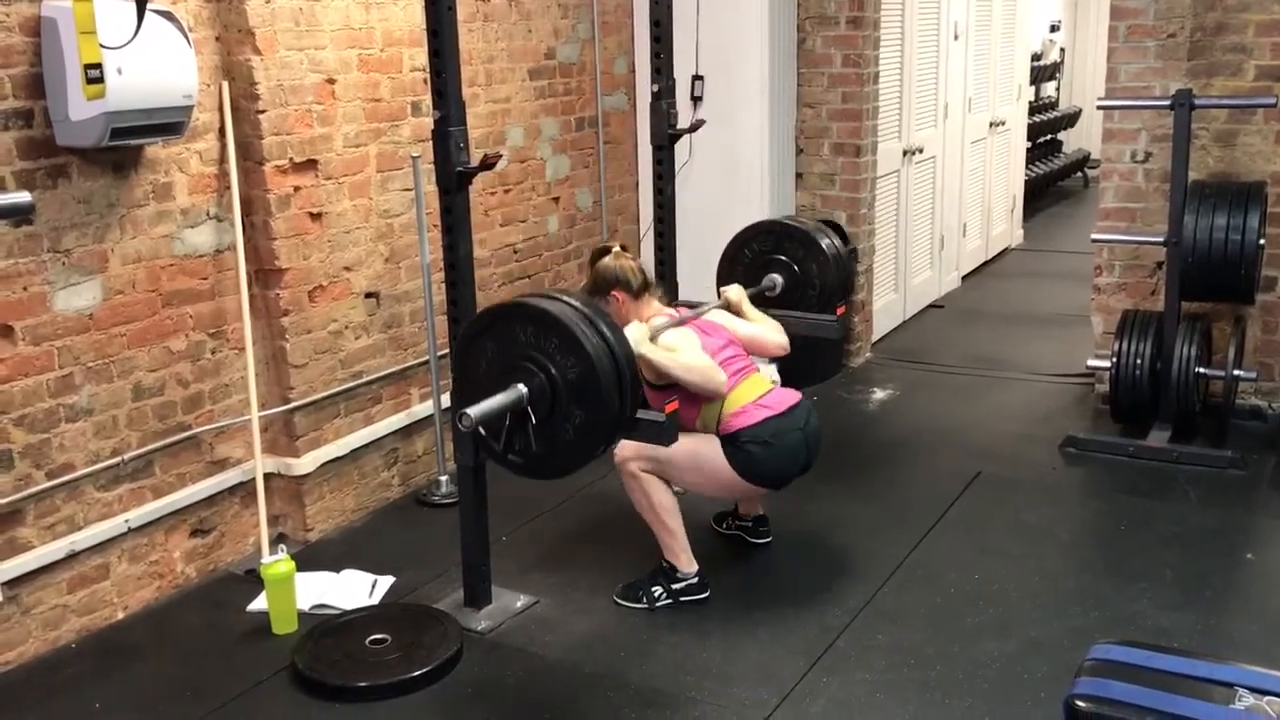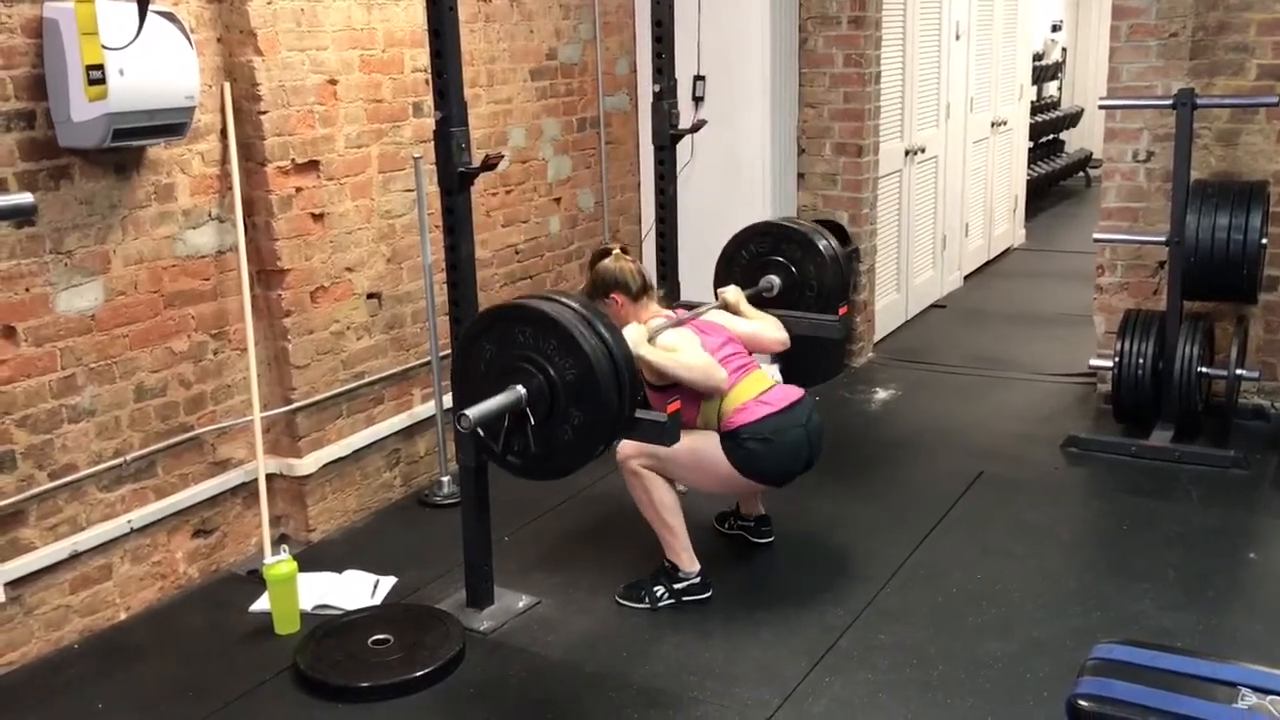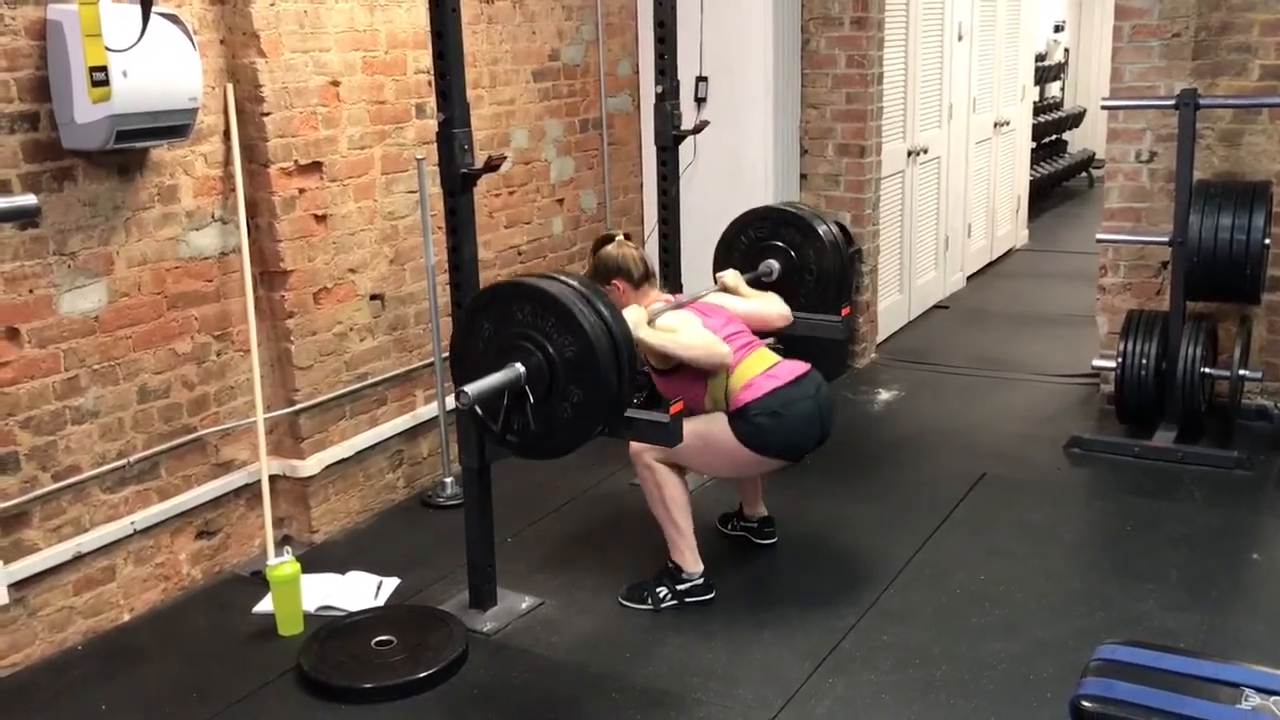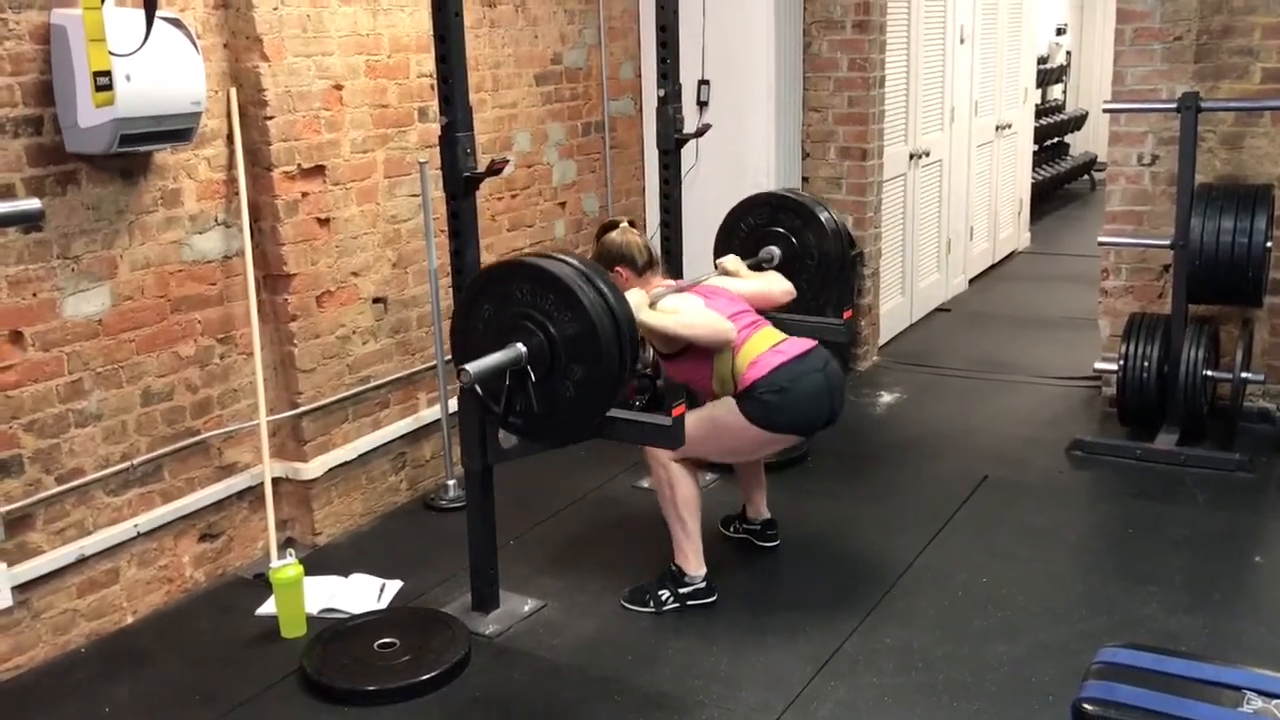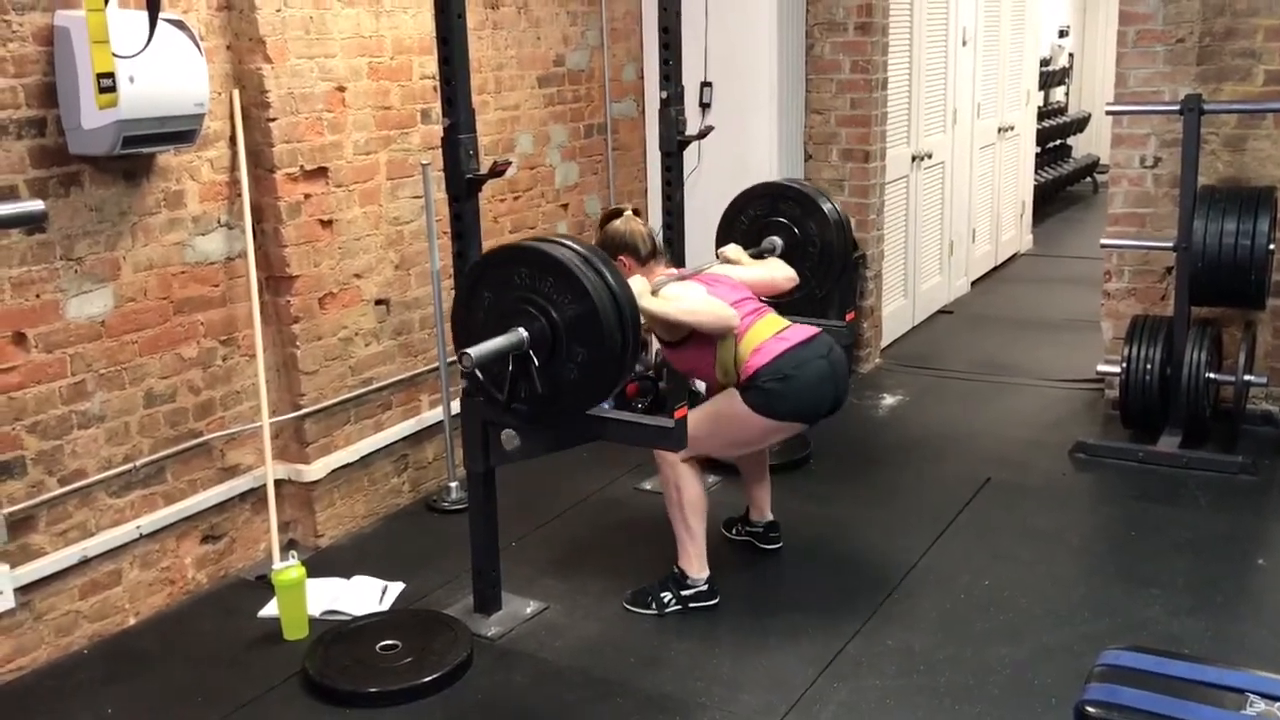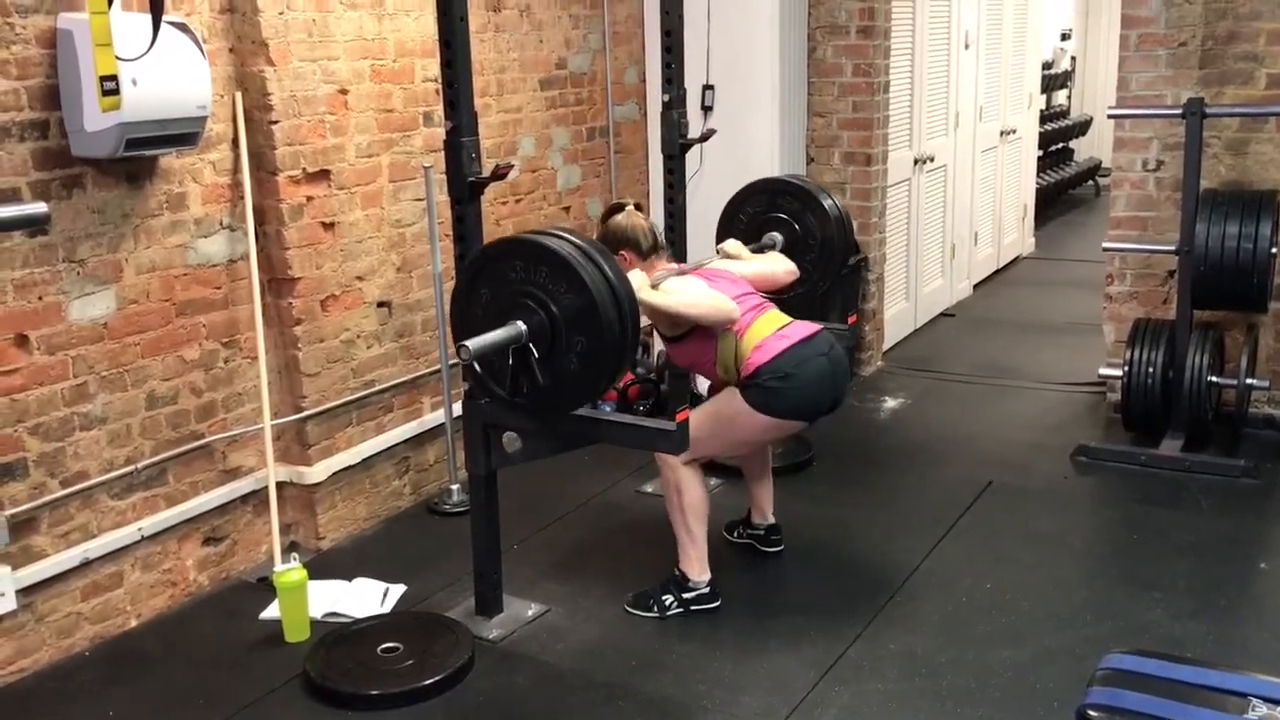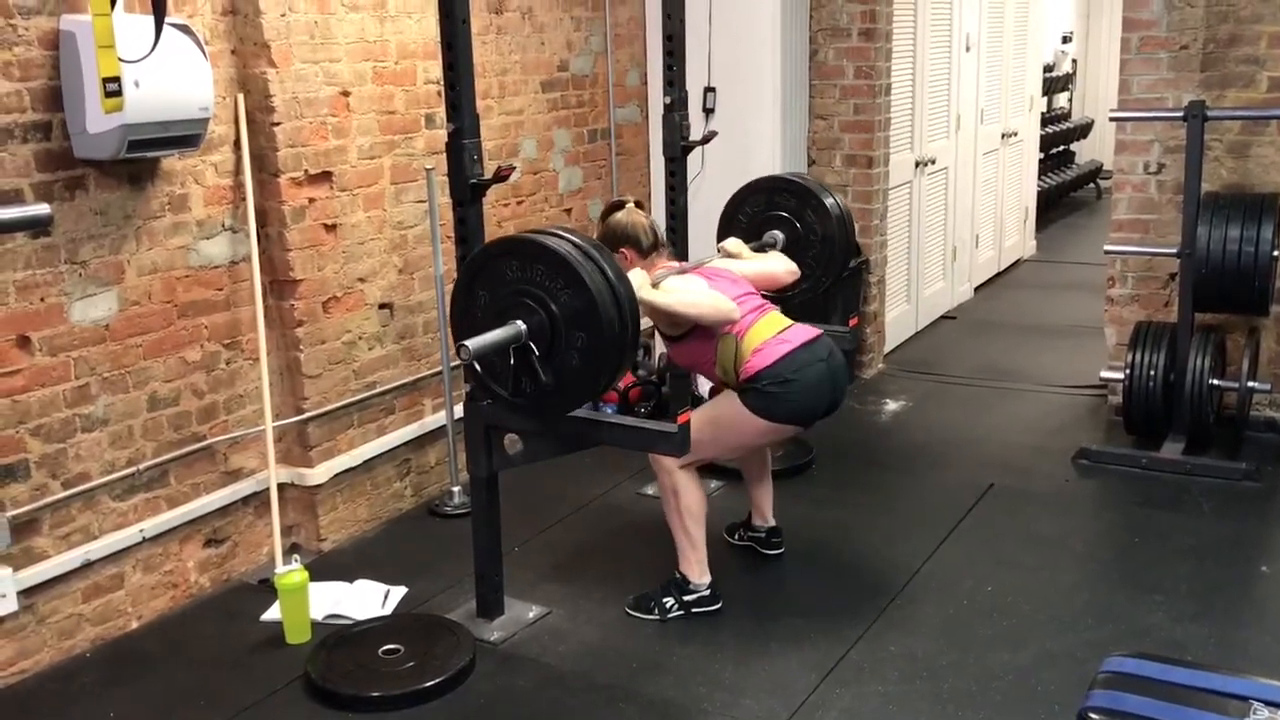
dt=0.2s
person 1, frame 1
left shoulder: (657, 338)
right shoulder: (704, 317)
left elbow: (715, 382)
right elbow: (780, 343)
left wrist: (642, 349)
right wrist: (743, 304)
left hip: (769, 449)
right hip: (801, 426)
left knee: (632, 457)
left ankle: (683, 576)
right ankle: (751, 517)
person 1, frame 2
left shoulder: (655, 339)
right shoulder: (702, 316)
left elbow: (716, 379)
right elbow: (779, 339)
left wrist: (641, 352)
right wrist: (741, 303)
left hip: (772, 445)
right hip: (804, 425)
left knee: (635, 455)
left ankle: (685, 576)
right ankle: (752, 518)
person 1, frame 3
left shoulder: (657, 323)
right shoulder: (703, 300)
left elbow: (718, 354)
right elbow: (781, 314)
left wrist: (641, 334)
right wrist: (740, 287)
left hip: (782, 418)
right hip: (813, 398)
left knee: (649, 450)
right knee: (726, 425)
left ankle: (688, 576)
right ankle: (755, 518)
person 1, frame 4
left shoulder: (659, 308)
right shoulder: (704, 284)
left elbow: (722, 332)
right elbow: (784, 290)
left wrist: (642, 317)
right wrist: (741, 270)
left hip: (789, 393)
right hip: (822, 374)
left knee: (664, 449)
right knee: (734, 422)
left ankle: (690, 580)
right ankle: (758, 520)
person 1, frame 5
left shoulder: (662, 294)
right shoulder: (706, 273)
left elbow: (725, 318)
right elbow: (787, 276)
left wrist: (645, 304)
right wrist: (741, 259)
left hip: (793, 379)
right hip: (826, 361)
left knee: (674, 448)
right knee: (740, 419)
left ankle: (693, 582)
right ankle: (760, 523)
person 1, frame 6
left shoulder: (661, 289)
right shoulder: (709, 267)
left elbow: (725, 310)
right elbow: (787, 270)
left wrist: (644, 296)
right wrist: (743, 252)
left hip: (792, 377)
right hip: (826, 358)
left knee: (675, 450)
right knee: (742, 418)
left ankle: (694, 584)
right ankle: (762, 525)
person 1, frame 7
left shoulder: (663, 288)
right shoulder: (709, 267)
left elbow: (725, 311)
right elbow: (788, 271)
left wrist: (645, 296)
right wrist: (744, 252)
left hip: (791, 381)
right hip: (825, 362)
left knee: (669, 453)
right knee: (741, 421)
left ankle: (695, 587)
right ankle: (763, 528)
